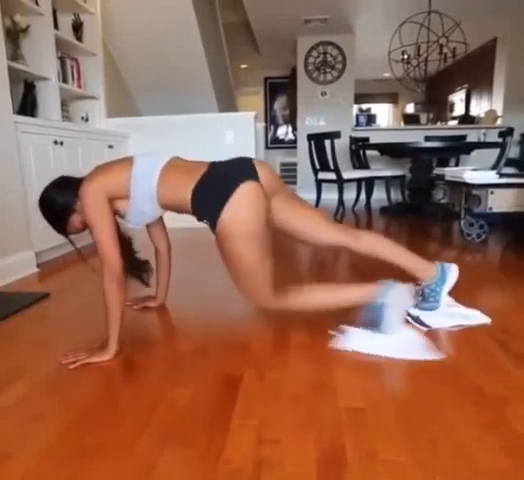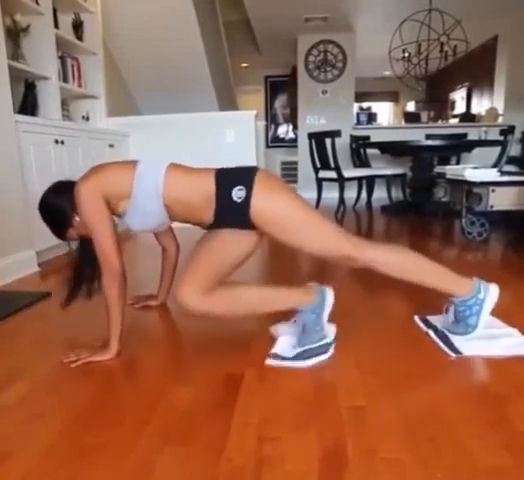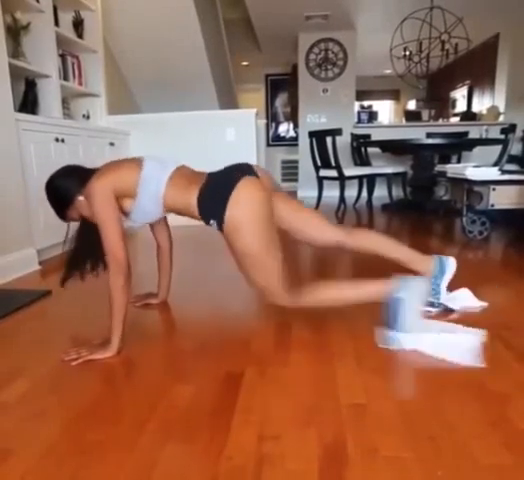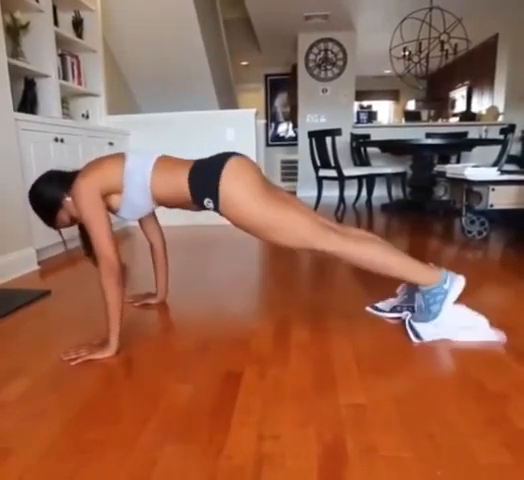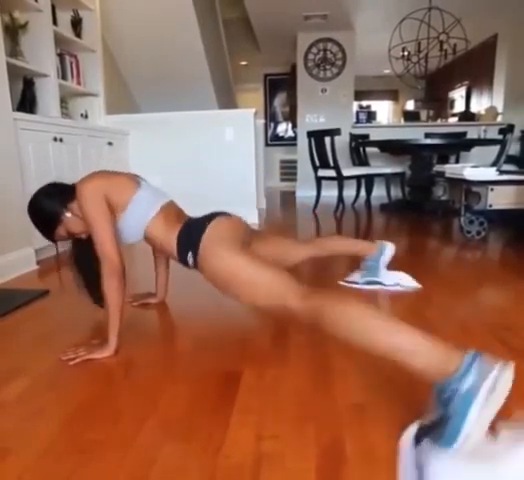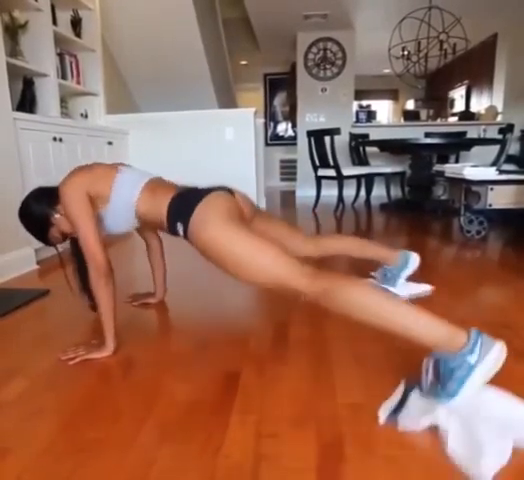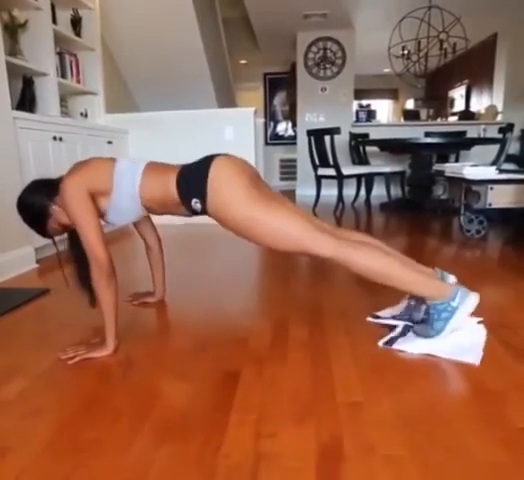
dt=0.7s
person 1, frame 1
left shoulder: (92, 190)
right shoulder: (124, 182)
left elbow: (112, 269)
right elbow: (161, 241)
left wrist: (109, 347)
right wrist: (158, 297)
left hip: (229, 196)
right hip: (245, 172)
left knee: (269, 300)
right knee: (338, 233)
left ankle: (380, 294)
right ankle: (433, 274)
person 1, frame 2
left shoulder: (89, 190)
right shoulder: (123, 198)
left elbow: (111, 268)
right elbow: (169, 243)
left wrist: (112, 345)
right wrist: (159, 296)
left hip: (244, 191)
right hip: (230, 214)
left knee: (352, 250)
right knee: (190, 296)
left ankle: (470, 292)
right ankle: (310, 301)
person 1, frame 3
left shoulder: (100, 188)
right shoulder: (125, 181)
left elbow: (119, 265)
right elbow: (162, 236)
left wrist: (111, 343)
right wrist: (161, 294)
left hip: (234, 198)
right hip: (244, 179)
left knee: (286, 295)
right knee: (337, 235)
left ankle: (398, 289)
right ankle: (432, 267)
person 1, frame 4
left shoulder: (85, 188)
right shoulder: (112, 182)
left elbow: (109, 263)
right elbow: (154, 233)
left wrist: (110, 343)
right wrist: (160, 293)
left hip: (224, 181)
right hip: (229, 171)
left knee: (326, 240)
right knee: (329, 229)
left ankle: (437, 281)
right ankle: (419, 273)
person 1, frame 5
left shoulder: (89, 190)
right shoulder: (112, 188)
left elbow: (111, 267)
left wrist: (110, 342)
right wrist: (159, 293)
left hip: (208, 241)
right hip: (222, 230)
left knee: (305, 303)
right knee: (303, 248)
left ankle: (460, 371)
right ankle: (374, 249)
person 1, frame 6
left shoulder: (71, 192)
right shoulder: (97, 189)
left elbow: (100, 268)
right elbow: (151, 236)
left wrist: (109, 342)
right wrist: (159, 293)
left hip: (201, 215)
right hip: (216, 200)
left knee: (308, 282)
right knee: (311, 246)
left ankle: (462, 344)
right ankle: (396, 257)
person 1, frame 7
left shoulder: (73, 187)
right shoulder: (100, 187)
left elbow: (101, 262)
right elbow: (149, 234)
left wrist: (109, 340)
right wrist: (158, 292)
left hip: (212, 182)
right hip: (216, 178)
left knee: (324, 245)
right knee: (325, 232)
left ankle: (445, 296)
right ankle: (429, 276)
